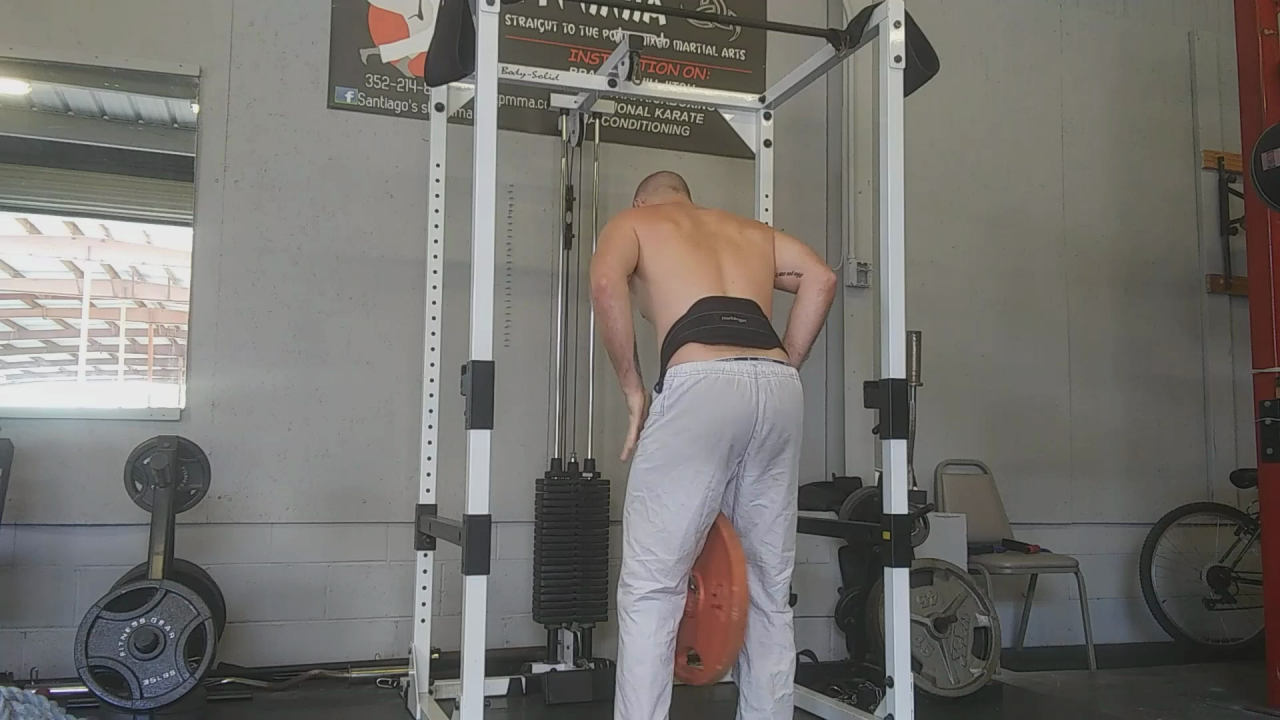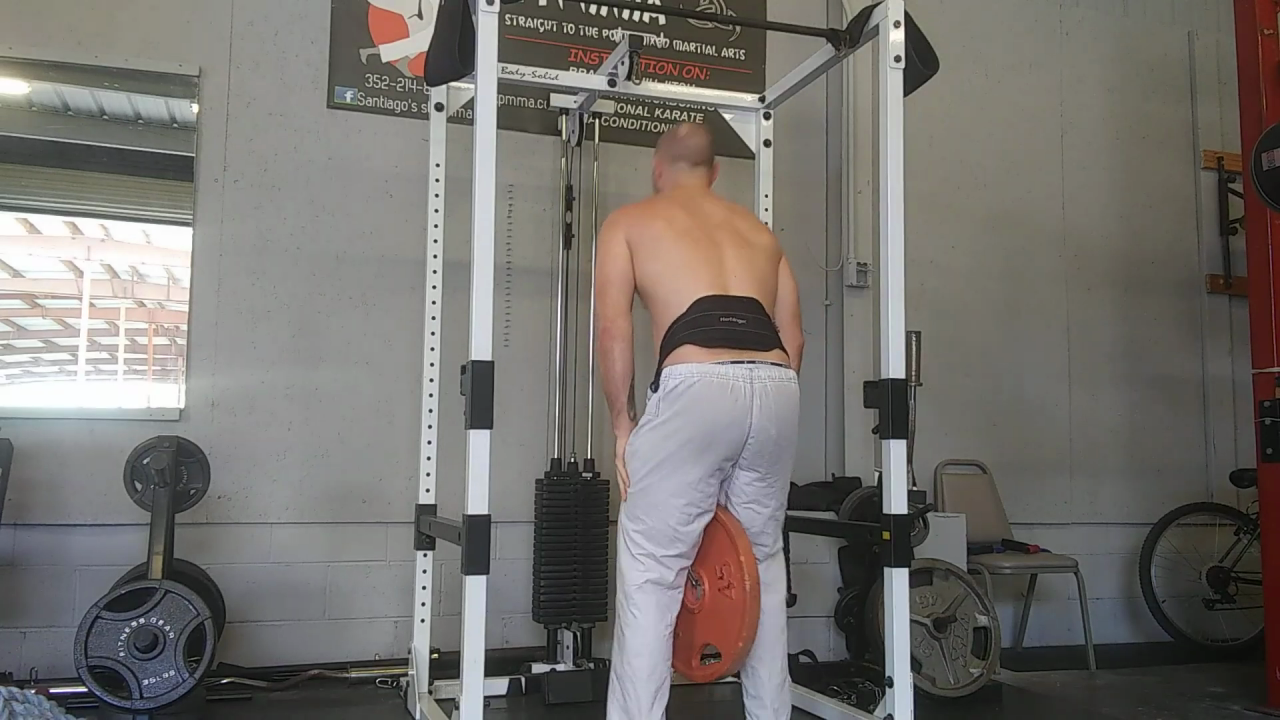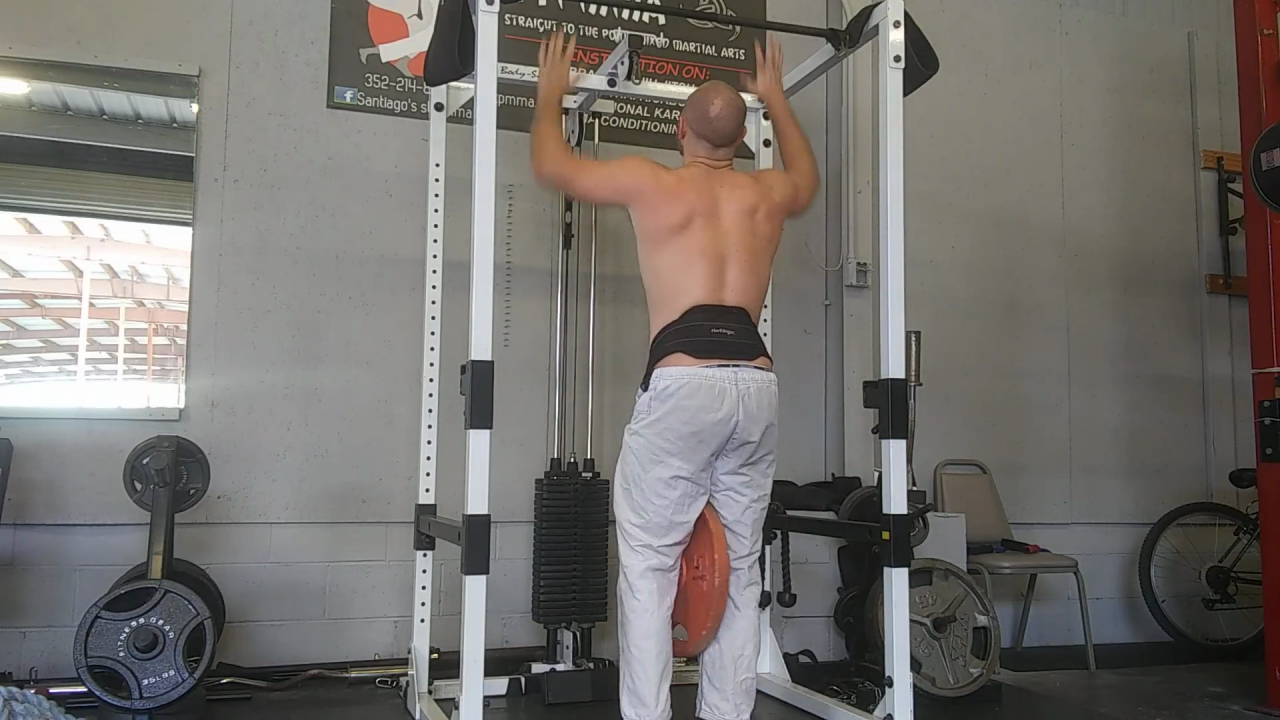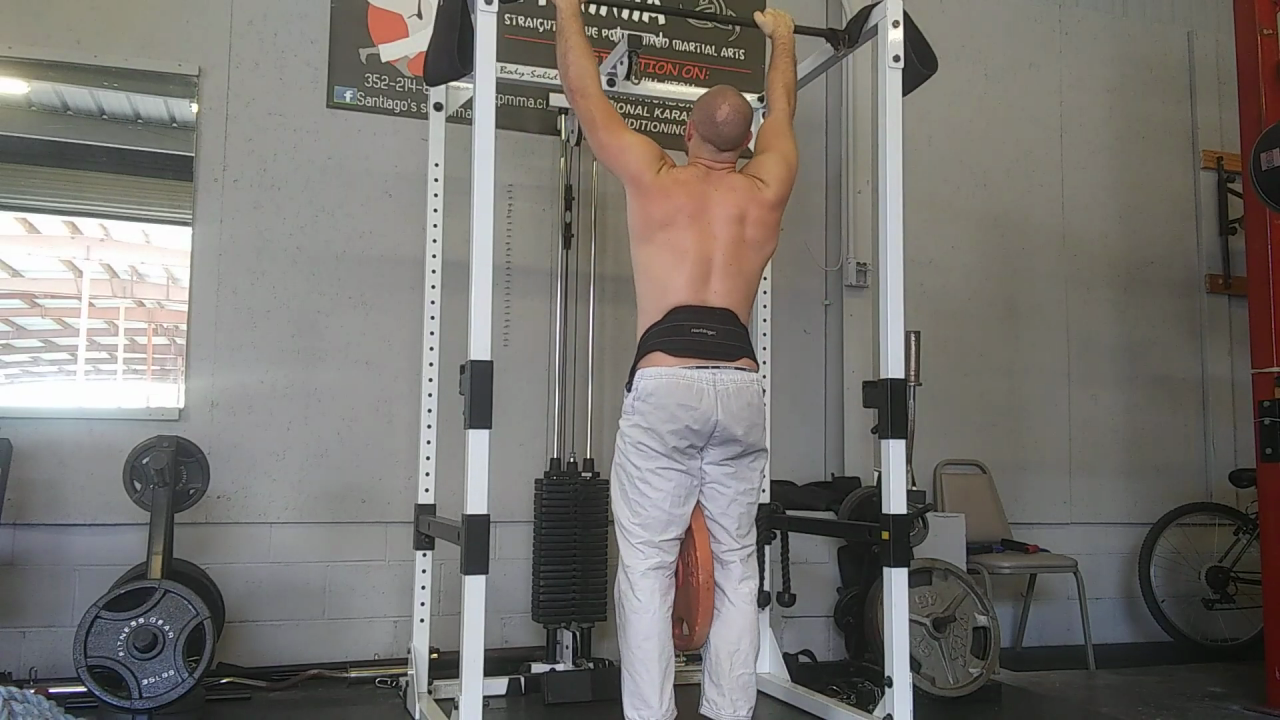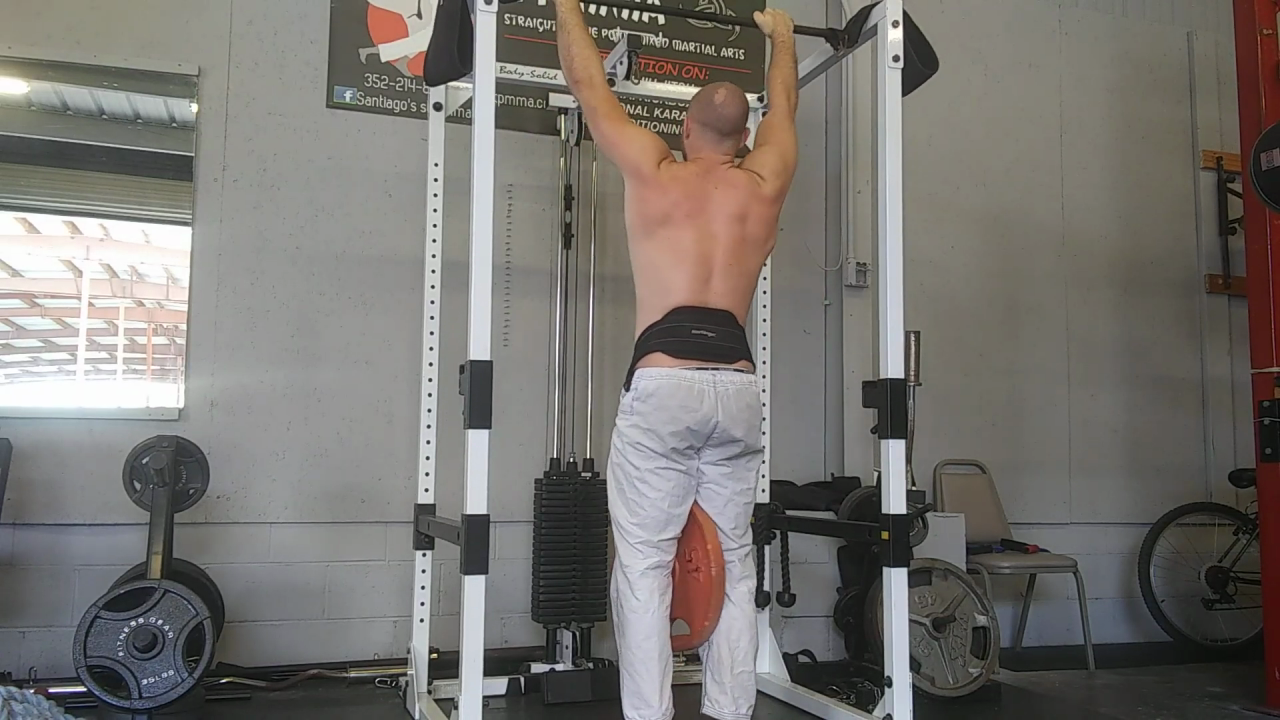
dt=1s
person 1, frame 1
left shoulder: (635, 220)
right shoulder: (750, 229)
left elbow: (606, 280)
right elbow: (820, 278)
left wrist: (633, 388)
left hip: (702, 384)
right hip: (778, 387)
left knee: (651, 583)
right knee: (769, 585)
person 1, frame 2
left shoulder: (630, 220)
right shoulder: (757, 227)
left elbow: (614, 327)
left wrist: (623, 425)
left hip: (696, 385)
right hip: (777, 389)
left knee: (650, 577)
right knee: (761, 573)
person 1, frame 3
left shoulder: (652, 184)
right shoulder: (767, 195)
left elbow: (551, 167)
right elbow: (806, 174)
left wrist: (549, 91)
right wrist: (775, 101)
left hip: (683, 383)
right hip: (755, 385)
left knee: (647, 566)
right knee: (738, 572)
person 1, frame 4
left shoulder: (652, 176)
right shoulder: (766, 190)
left elbow: (584, 93)
right elbow: (781, 110)
left hip: (665, 384)
right hip: (739, 387)
left knee: (646, 567)
right knee: (735, 566)
person 1, frame 5
left shoulder: (653, 170)
right shoulder: (764, 184)
left elbow: (588, 87)
right elbow: (782, 107)
left hip: (664, 384)
right hip: (738, 388)
left knee: (644, 567)
right knee: (732, 567)
